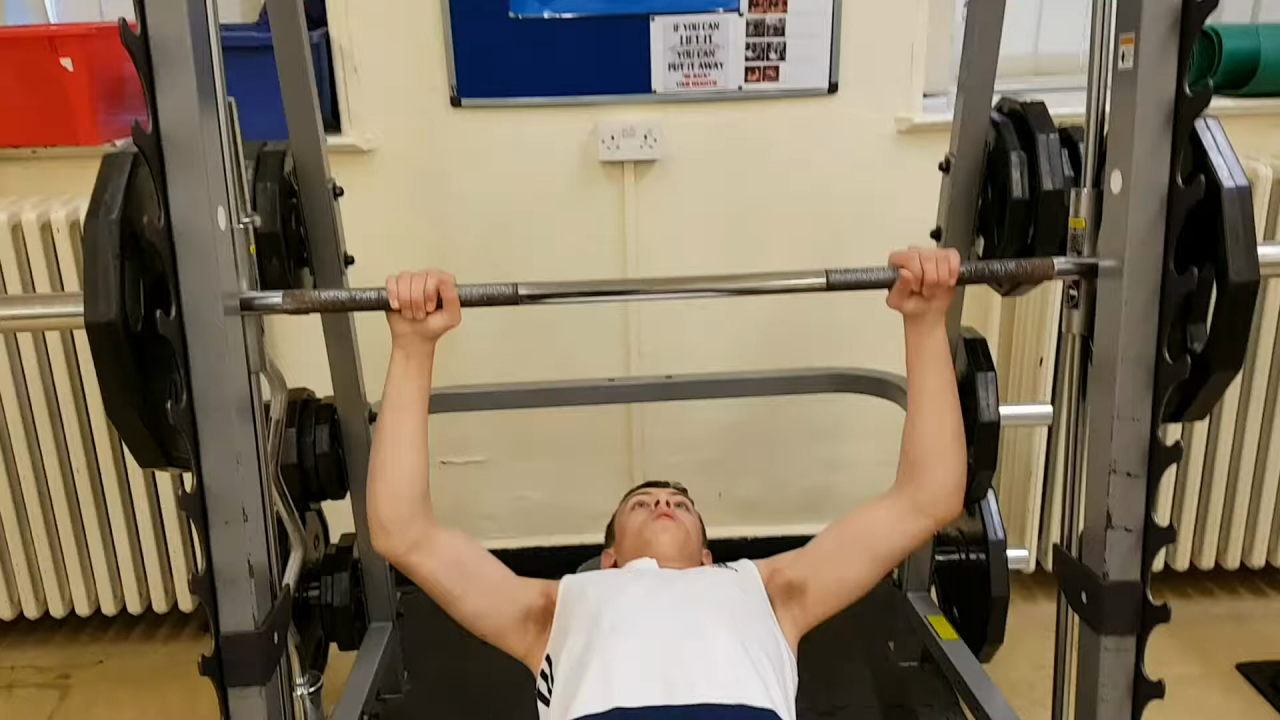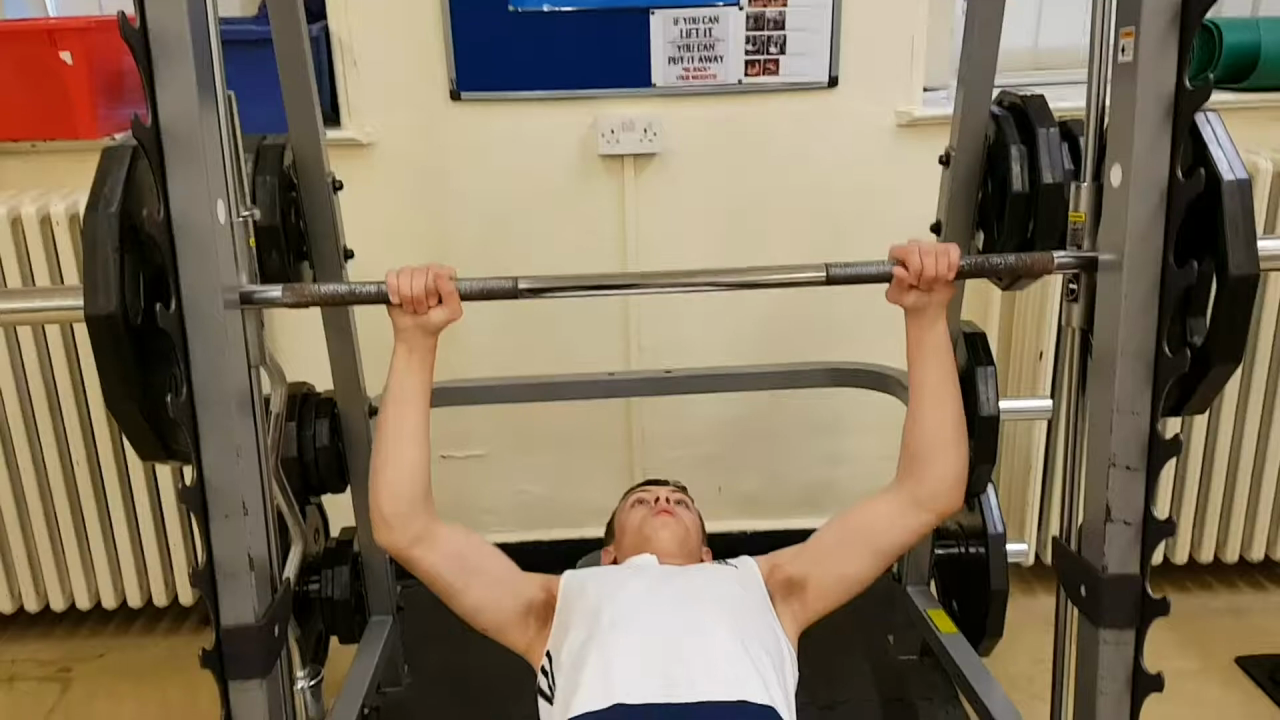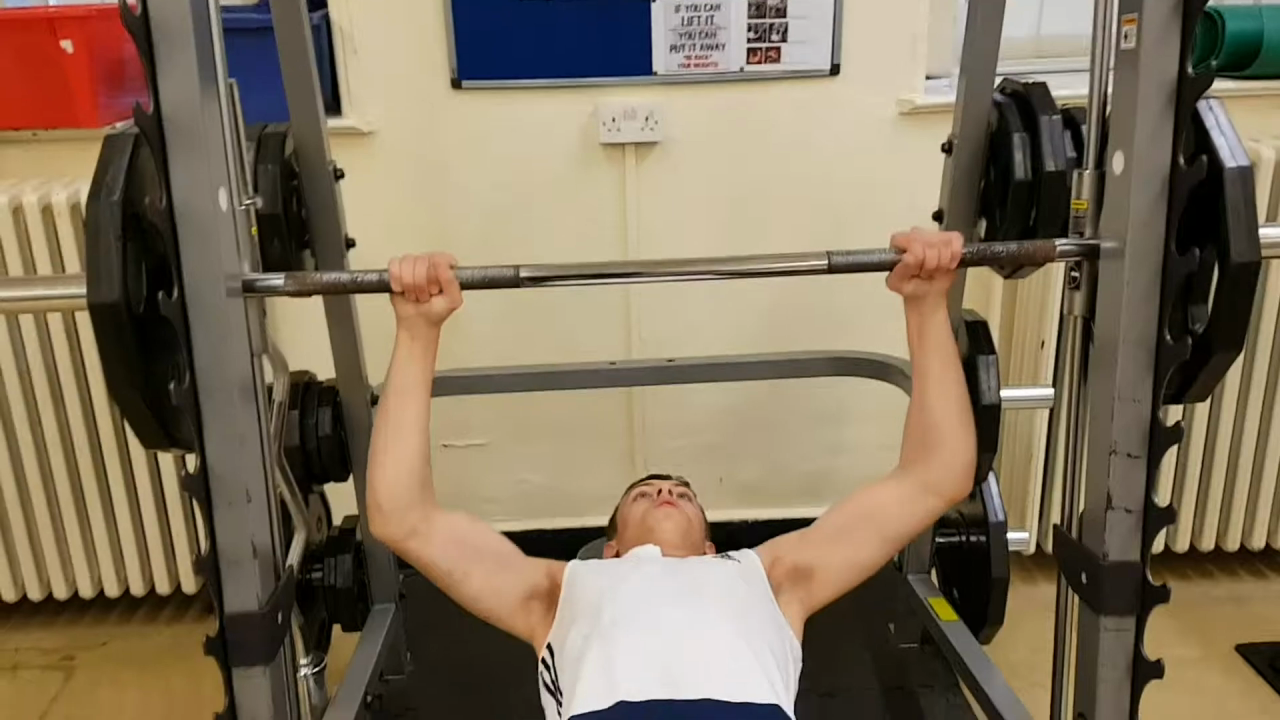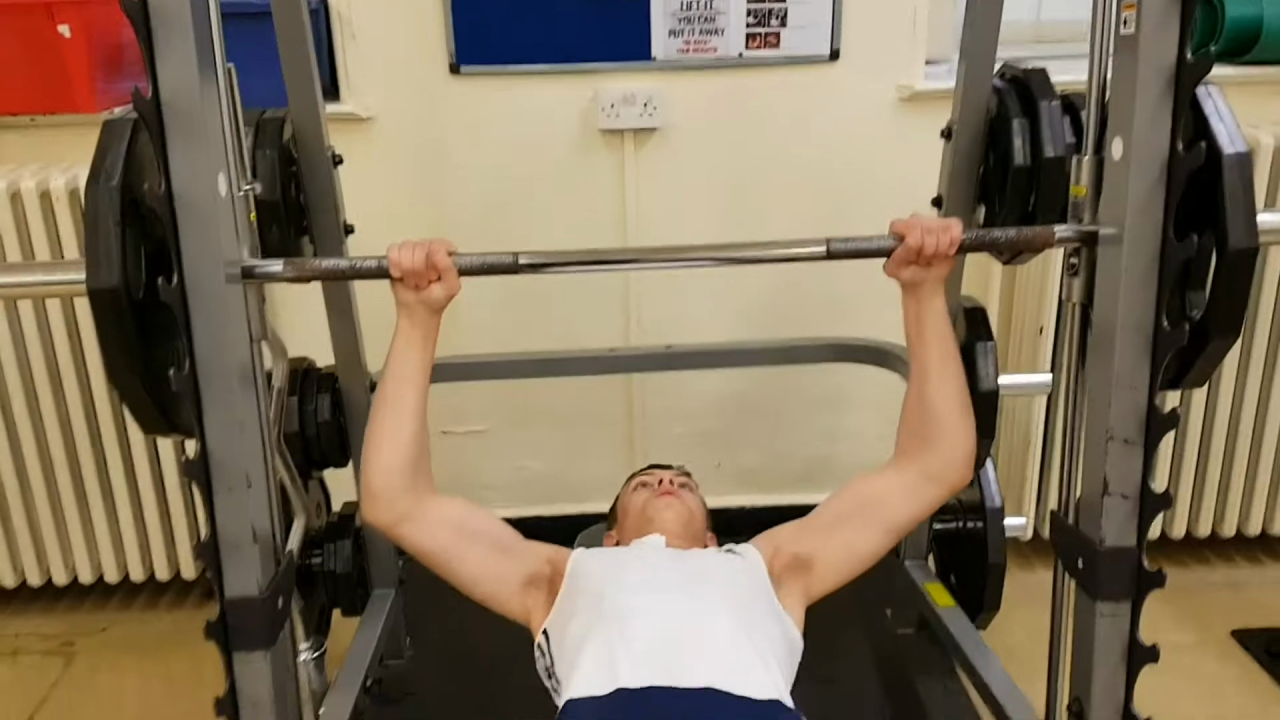
dt=0.1s
person 1, frame 1
left shoulder: (761, 590)
right shoulder: (562, 605)
left elbow: (925, 502)
right elbow: (403, 532)
left wrist: (926, 323)
right wrist: (413, 346)
person 1, frame 2
left shoulder: (761, 586)
right shoulder: (562, 601)
left elbow: (927, 496)
right elbow: (404, 527)
left wrist: (926, 316)
right wrist: (414, 340)
person 1, frame 3
left shoulder: (764, 576)
right shoulder: (566, 590)
left elbow: (935, 478)
right elbow: (402, 515)
left wrist: (927, 304)
right wrist: (418, 328)
person 1, frame 4
left shoulder: (766, 569)
right shoulder: (567, 577)
left elbow: (936, 467)
right elbow: (395, 500)
left wrist: (924, 291)
right wrist: (419, 315)
